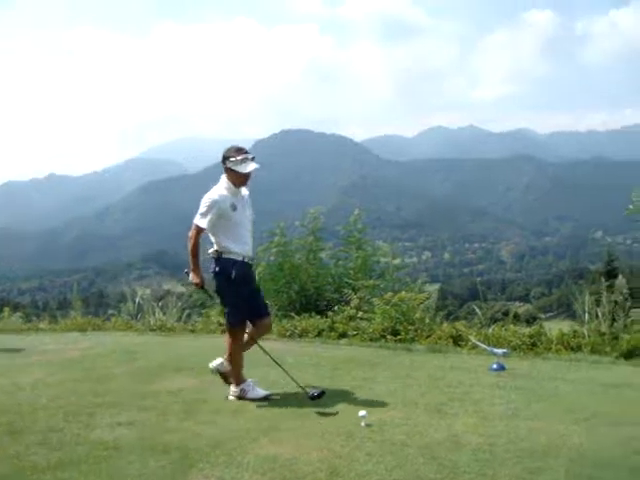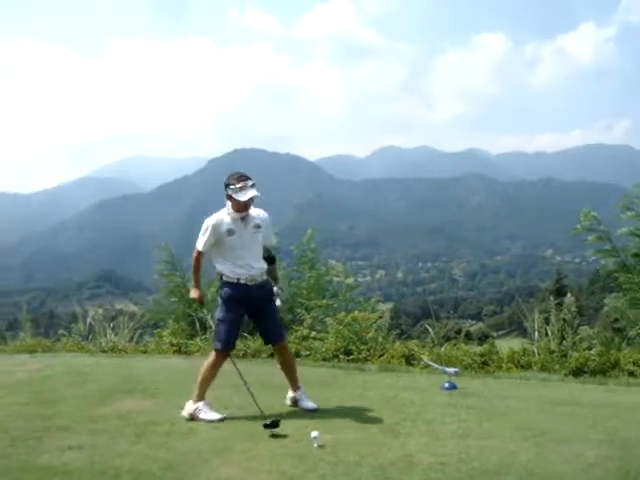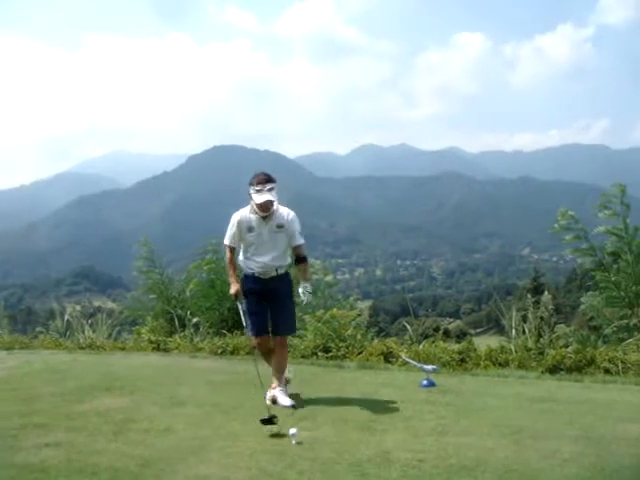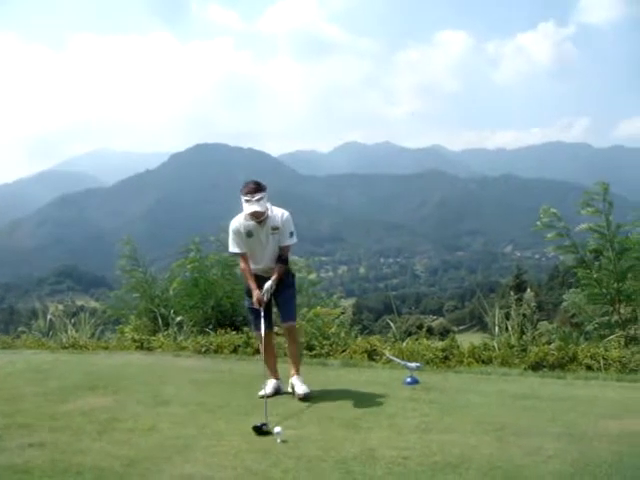
dt=0.4s
person 1, frame 1
left shoulder: (244, 194)
right shoulder: (216, 198)
right elbow: (194, 234)
right wrist: (195, 270)
left hip: (243, 266)
right hip: (228, 267)
left knee: (263, 323)
right knee: (238, 328)
left ankle: (225, 364)
right ankle: (239, 384)
person 1, frame 2
left shoulder: (262, 218)
right shoulder: (216, 222)
right elbow: (198, 254)
left wrist: (275, 283)
right wrist: (196, 287)
left hip: (260, 287)
right hip: (232, 290)
left knee: (281, 344)
right knee: (222, 350)
left ankle: (296, 392)
right ankle: (196, 403)
person 1, frame 3
left shoulder: (288, 216)
right shoulder: (240, 218)
left elbow: (299, 252)
right elbow: (230, 251)
left wrist: (305, 282)
right wrist: (234, 281)
left hip: (280, 280)
right hip: (252, 281)
left knee: (281, 338)
right knee: (260, 339)
left ankle: (276, 388)
right ankle: (281, 374)
person 1, frame 4
left shoulder: (282, 217)
right shoulder: (237, 225)
left elbow: (284, 255)
right elbow: (243, 261)
left wrist: (272, 282)
right wrist: (255, 289)
left hip: (282, 277)
right hip: (255, 279)
left knee: (289, 326)
right knee: (263, 333)
left ankle: (296, 377)
right ankle: (274, 379)
